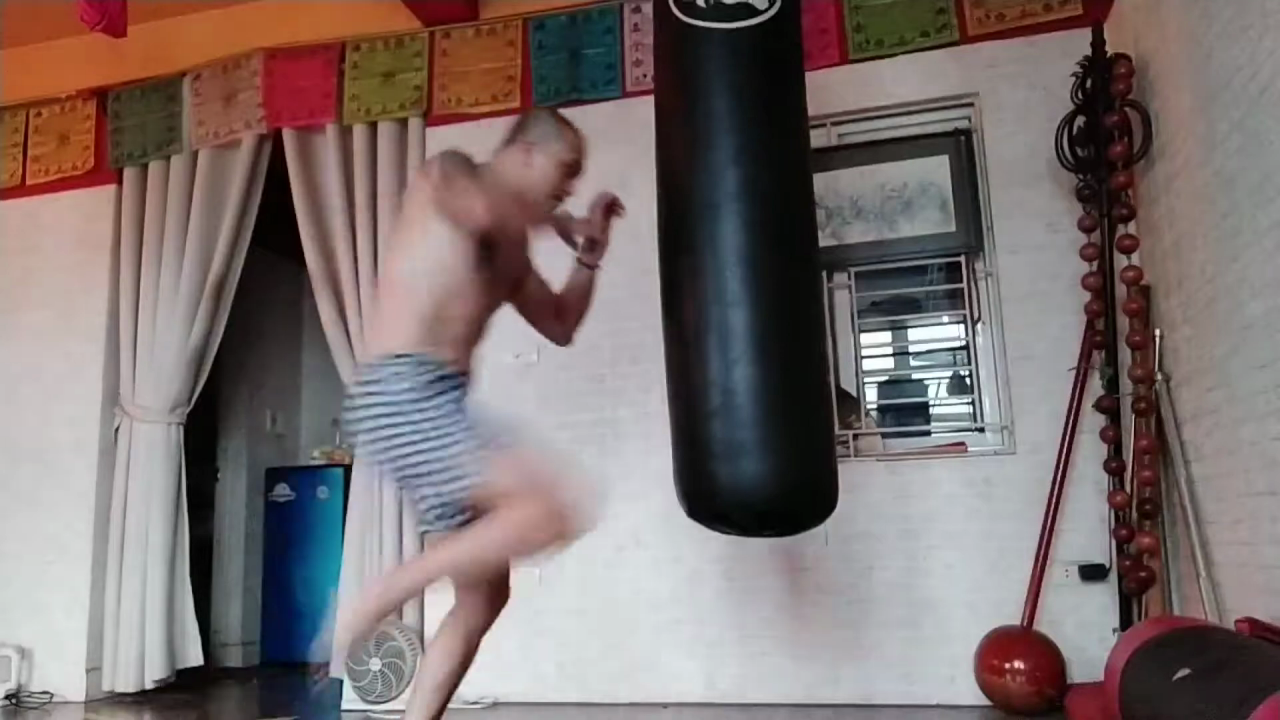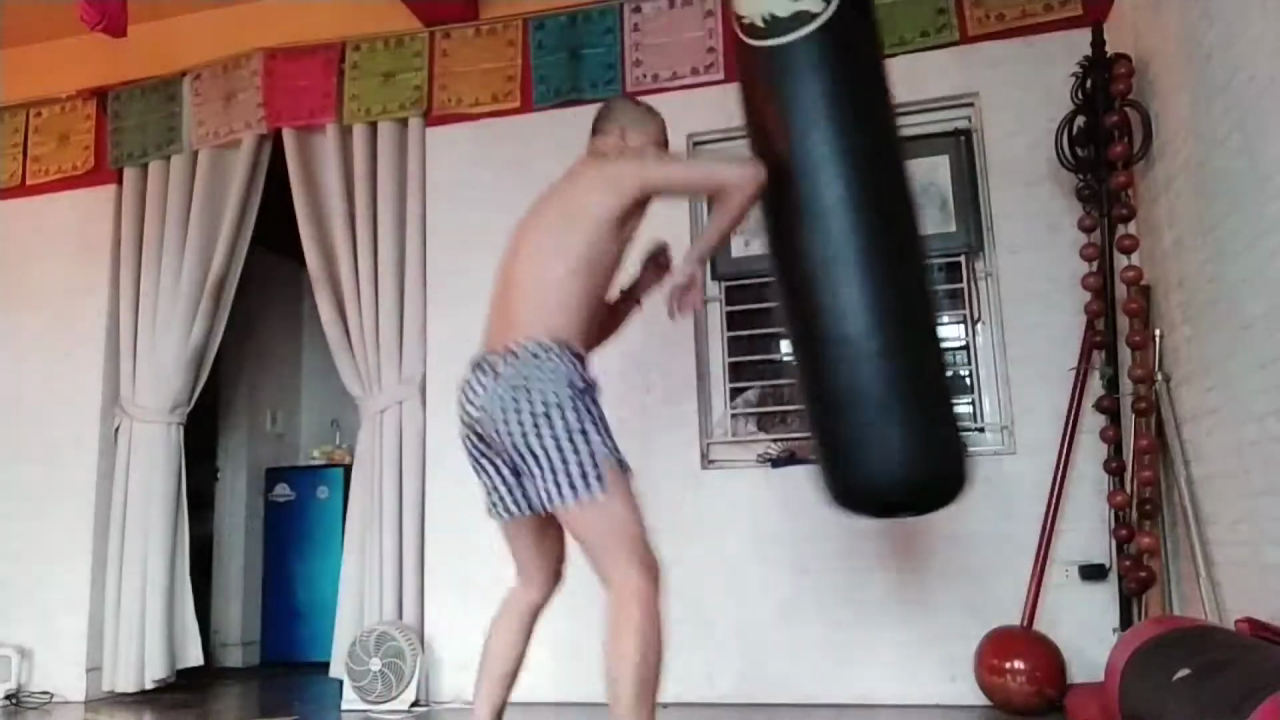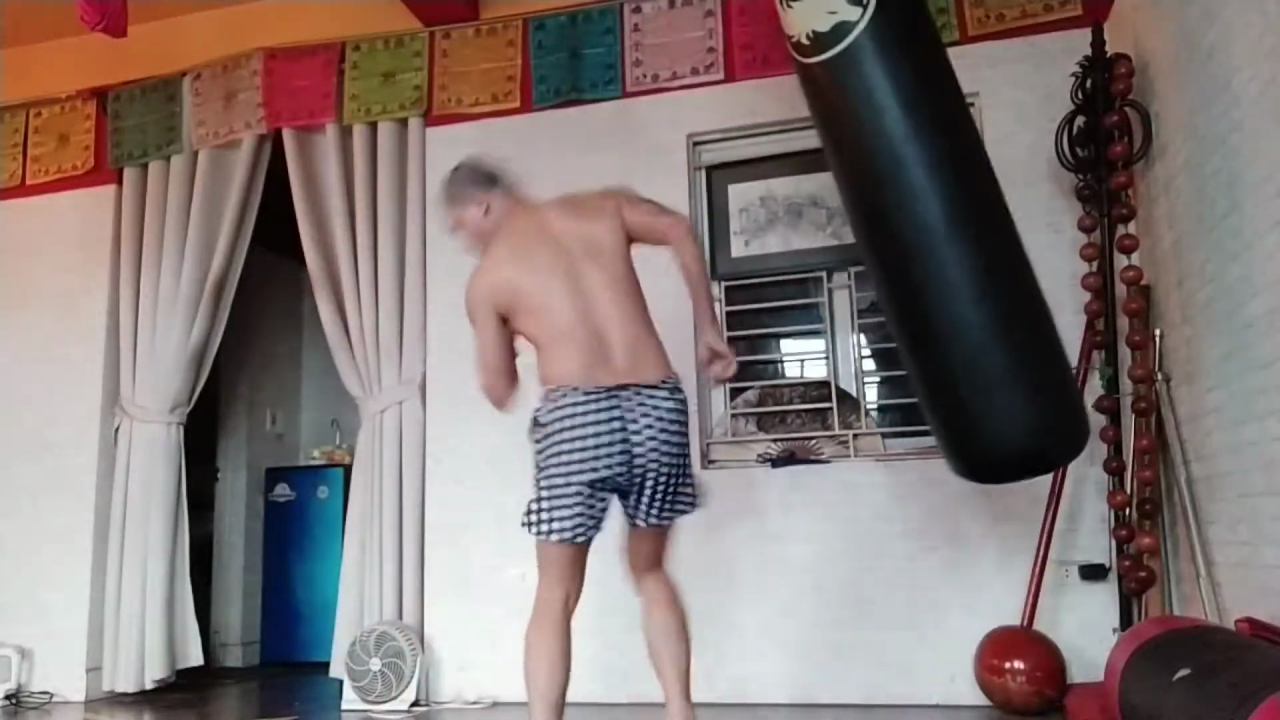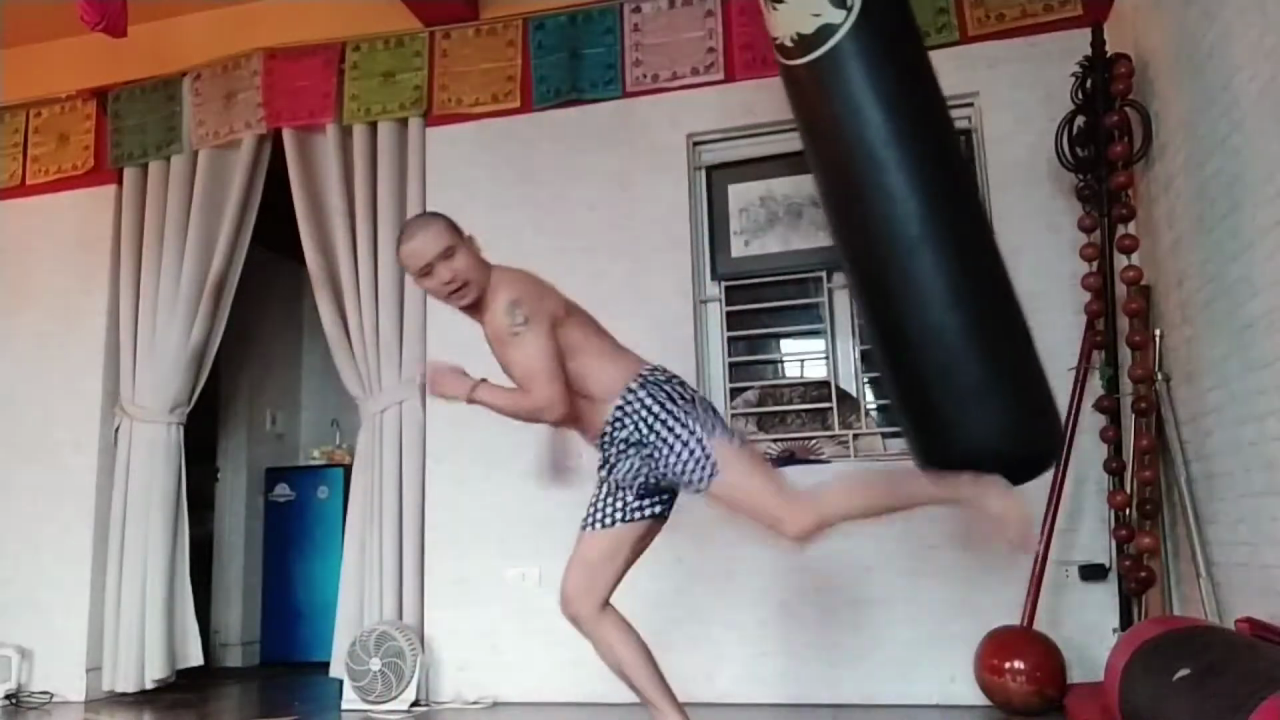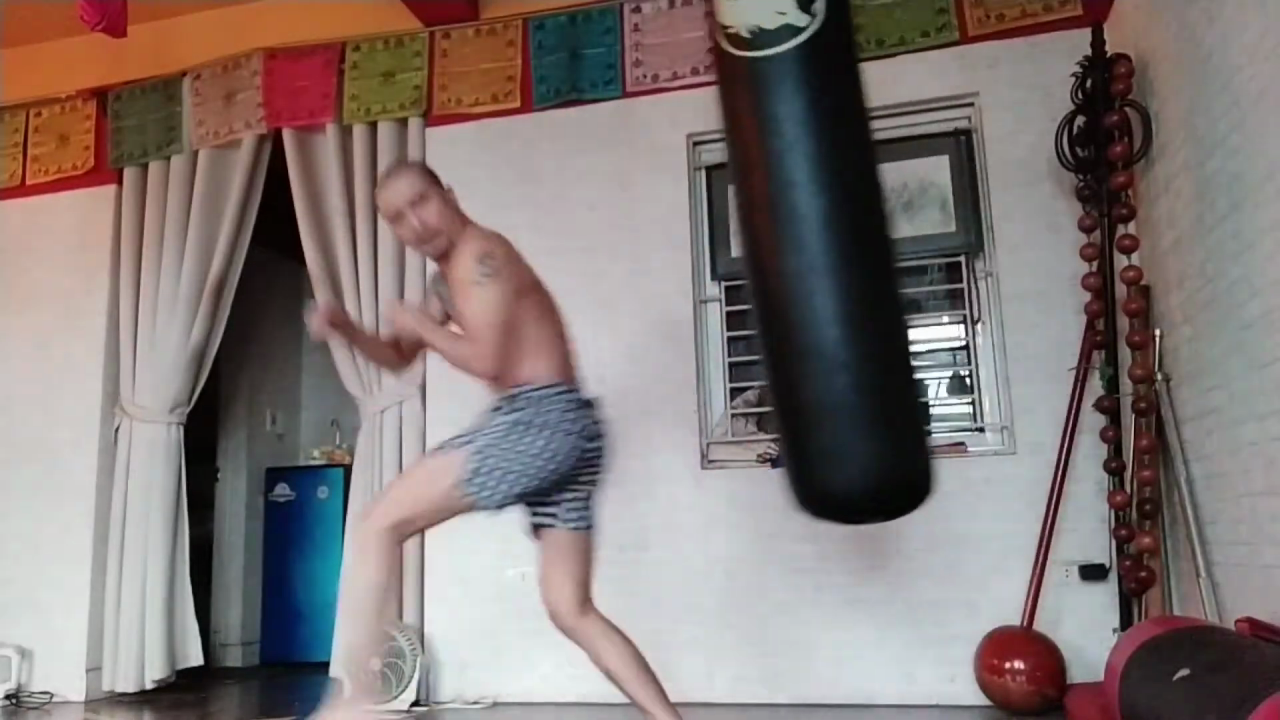
dt=0.3s
person 1, frame 1
left shoulder: (502, 251)
right shoulder: (448, 172)
left elbow: (561, 327)
right elbow: (476, 211)
left wrist: (592, 245)
right wrist: (553, 218)
left hip: (418, 407)
right hip: (405, 392)
left knee: (487, 592)
right knee: (550, 516)
right ankle: (373, 601)
person 1, frame 2
left shoulder: (568, 211)
right shoulder: (618, 171)
right elbow: (747, 176)
left wrist: (643, 284)
right wrist: (696, 260)
left hip: (486, 395)
right hip: (542, 384)
left knee: (536, 582)
right knee: (634, 580)
person 1, frame 3
left shoulder: (487, 280)
right shoulder: (601, 208)
left elbow: (498, 393)
right elbow: (680, 230)
right wrist: (709, 325)
left hip: (574, 424)
right hip: (658, 410)
left knee: (554, 601)
right knee: (648, 571)
person 1, frame 4
left shoulder: (513, 298)
right shoulder: (493, 311)
left elbow: (552, 404)
left wrist: (469, 390)
left hip: (653, 415)
right hip: (625, 449)
left knee: (796, 519)
right knee: (580, 601)
left ankle: (970, 489)
person 1, frame 5
left shoulder: (481, 255)
right shoulder: (452, 276)
left elbow: (487, 360)
right elbow: (395, 358)
left wrist: (419, 324)
right wrist: (346, 331)
left hip: (544, 420)
right hip: (564, 433)
left knee: (378, 523)
right knee: (571, 609)
